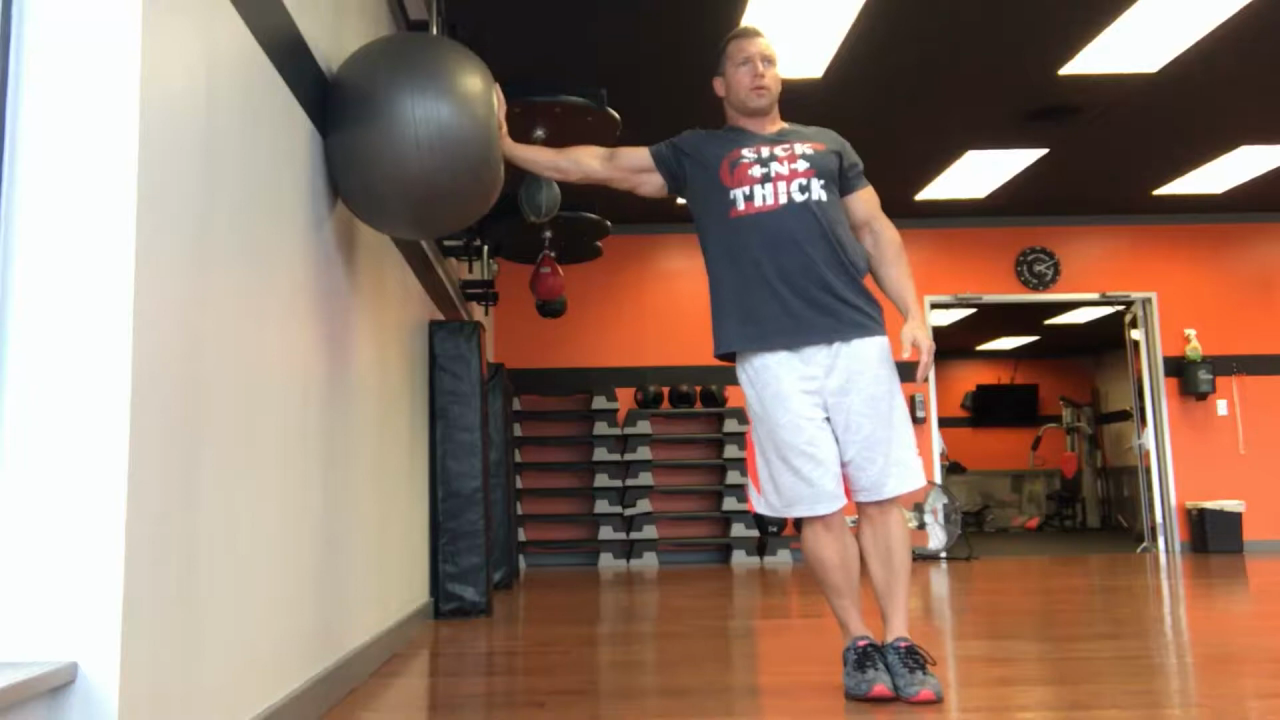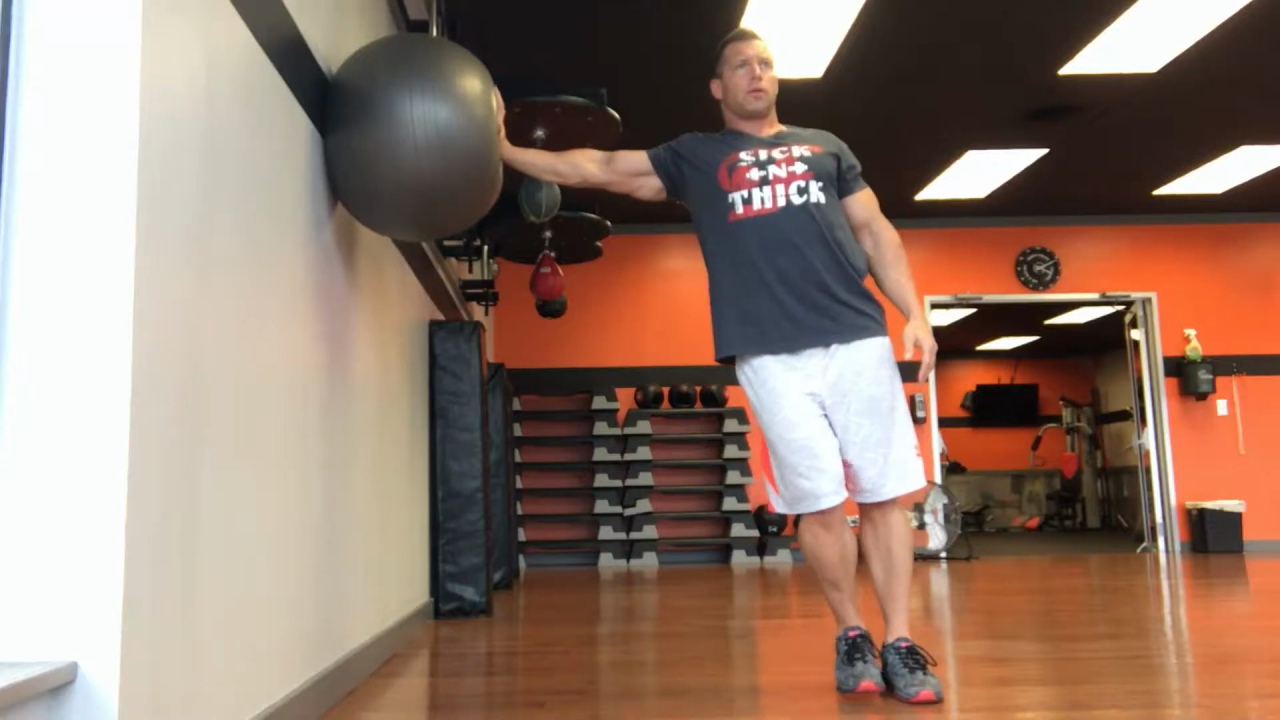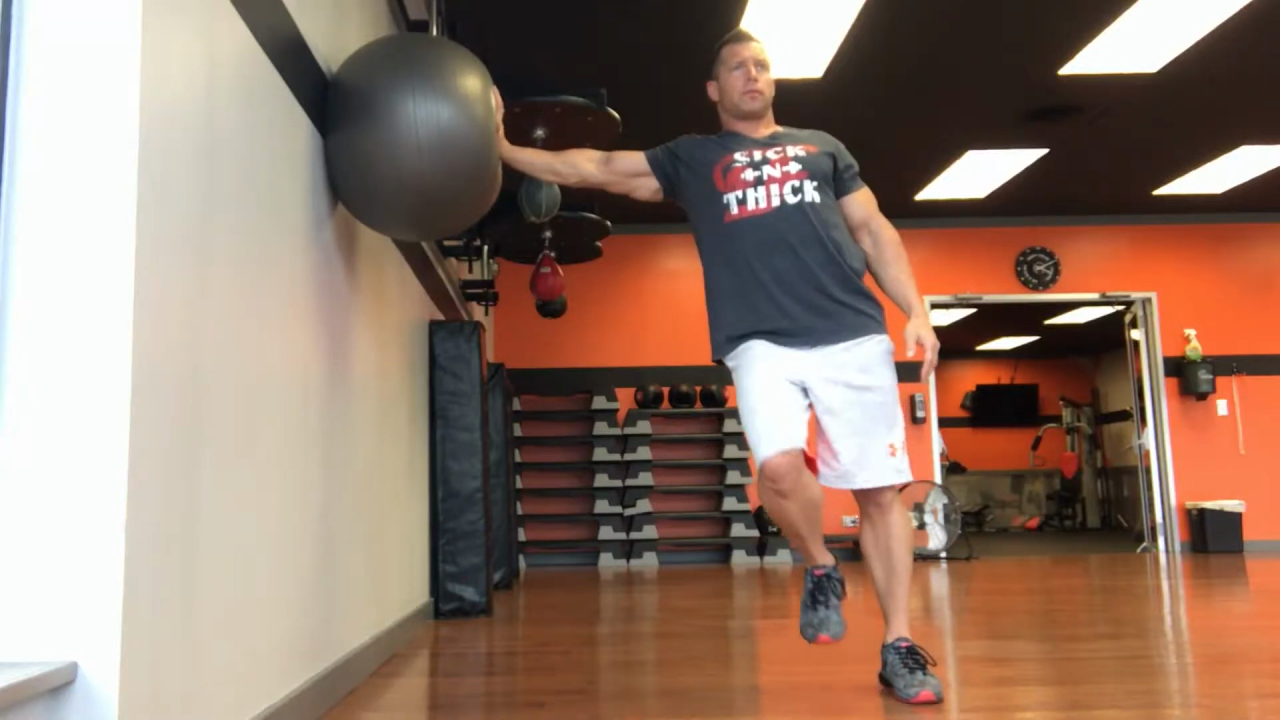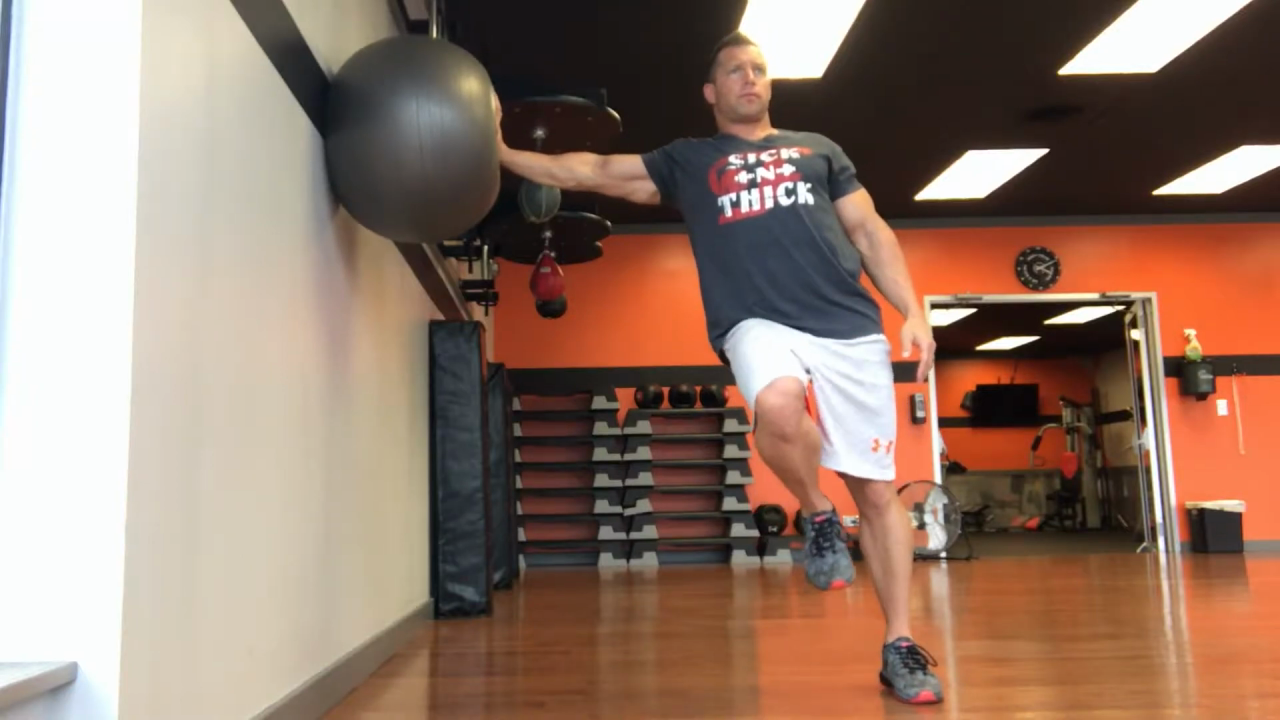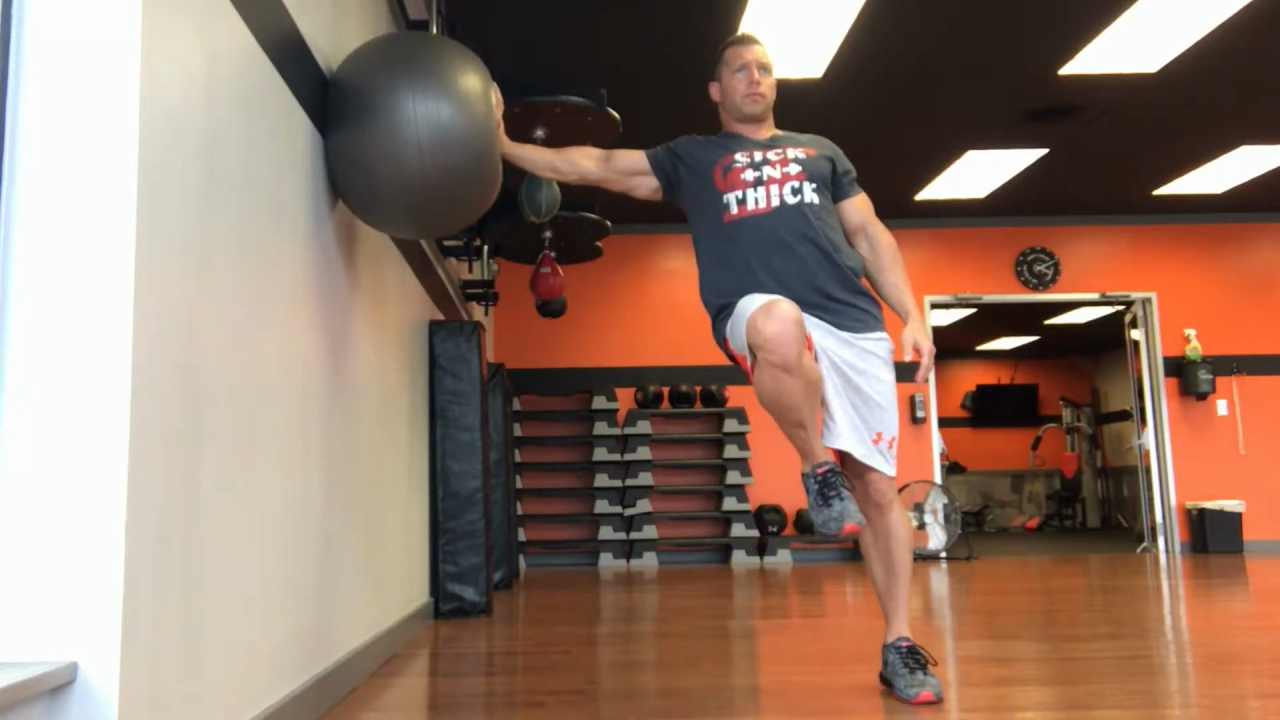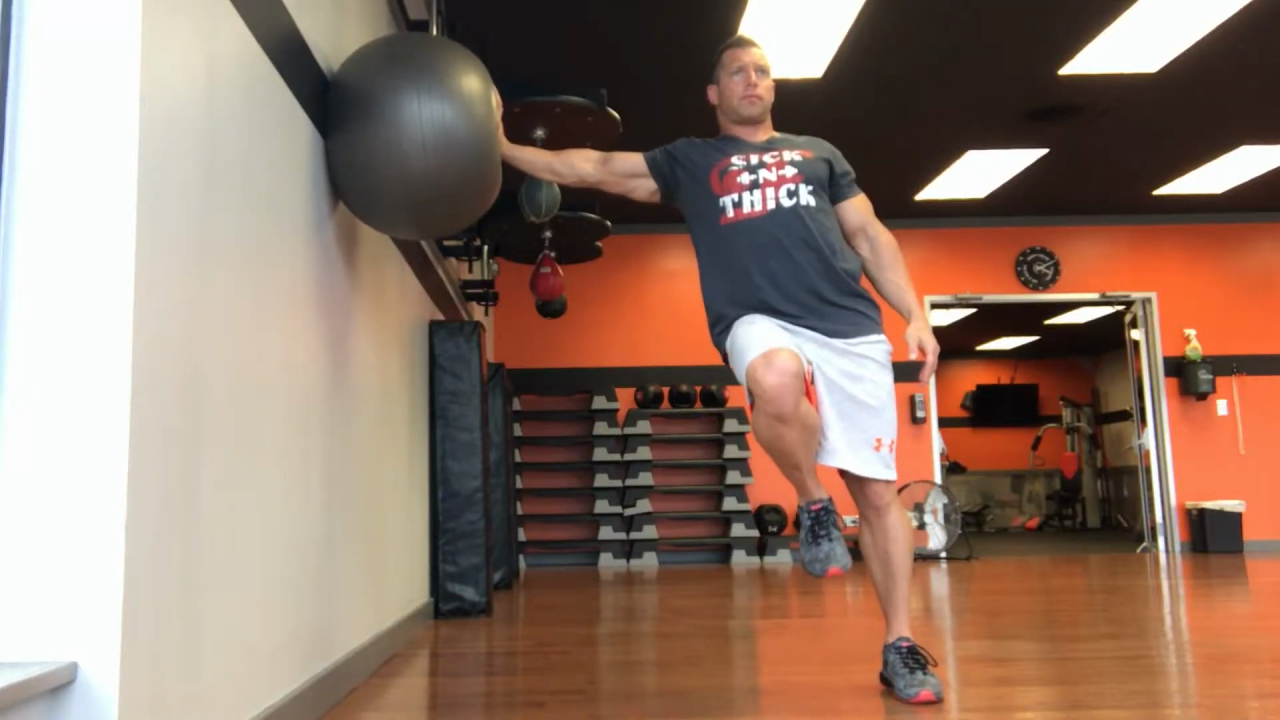
dt=0.5s
person 1, frame 1
left shoulder: (827, 144)
right shoulder: (696, 153)
left elbow: (875, 230)
right elbow: (601, 163)
left wrist: (913, 313)
right wrist: (505, 146)
left hip: (858, 339)
right hip: (771, 351)
left knee: (882, 496)
right knee: (819, 506)
left ankle: (900, 644)
right ankle: (858, 645)
person 1, frame 2
left shoulder: (825, 146)
right shoulder: (695, 157)
left elbow: (875, 232)
right elbow: (600, 168)
left wrist: (915, 314)
right wrist: (505, 150)
left hip: (859, 340)
right hip: (771, 353)
left knee: (884, 497)
right knee: (822, 502)
left ankle: (900, 644)
right ankle: (851, 637)
person 1, frame 3
left shoulder: (823, 146)
right shoulder: (691, 158)
left elbow: (874, 231)
right elbow: (597, 167)
left wrist: (915, 312)
right wrist: (502, 149)
left hip: (855, 335)
right hip: (762, 342)
left knee: (880, 491)
right knee: (778, 468)
left ankle: (899, 646)
right ankle: (819, 569)
person 1, frame 4
left shoulder: (817, 148)
right shoulder: (687, 161)
left elbow: (869, 232)
right elbow: (593, 172)
left wrist: (912, 311)
right wrist: (501, 152)
left hip: (851, 329)
right hip: (759, 326)
left knee: (877, 488)
right knee: (778, 405)
left ankle: (900, 647)
right ankle: (818, 518)
person 1, frame 5
left shoulder: (820, 150)
right shoulder: (691, 158)
left elbow: (870, 235)
right elbow: (596, 165)
left wrist: (912, 317)
right wrist: (504, 145)
left hip: (856, 326)
right hip: (761, 320)
left knee: (879, 487)
right knee: (778, 324)
left ankle: (900, 646)
right ankle: (819, 472)
person 1, frame 6
left shoulder: (818, 152)
right shoulder: (689, 161)
left elbow: (869, 236)
right elbow: (594, 168)
left wrist: (915, 315)
right wrist: (503, 147)
left hip: (853, 330)
right hip: (762, 326)
left knee: (877, 490)
right knee: (776, 377)
left ankle: (899, 646)
right ankle: (813, 506)
